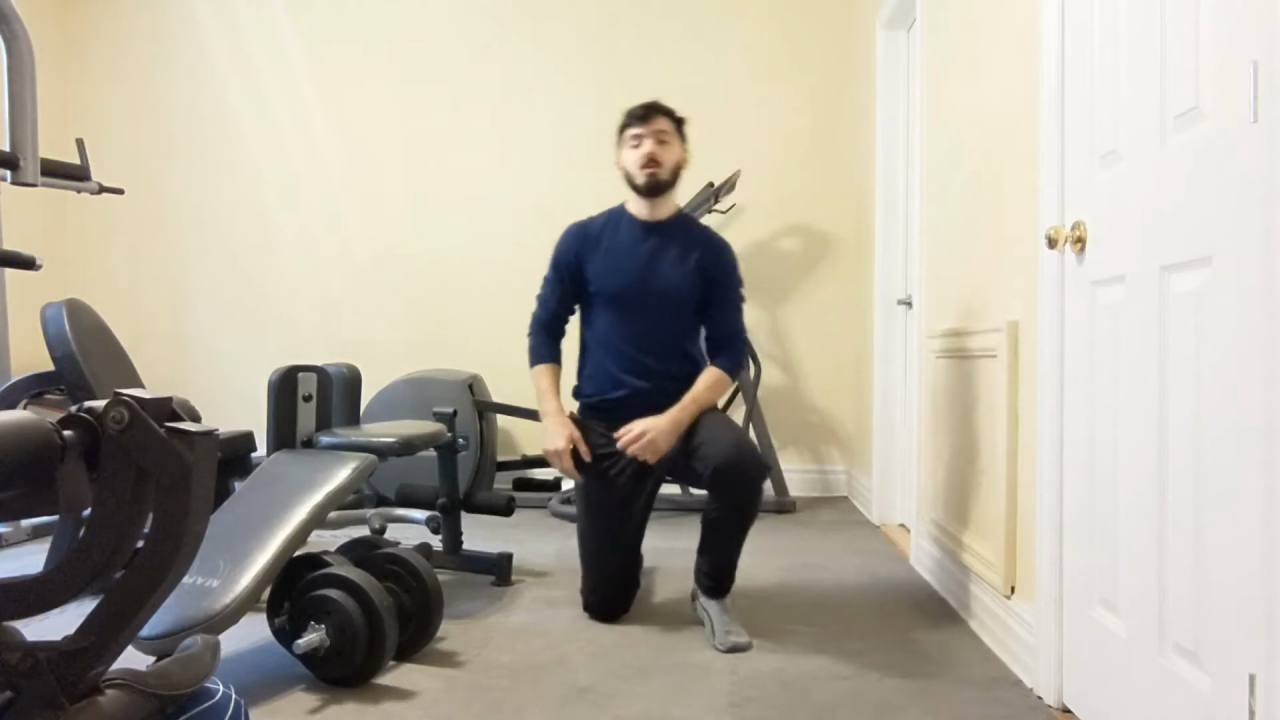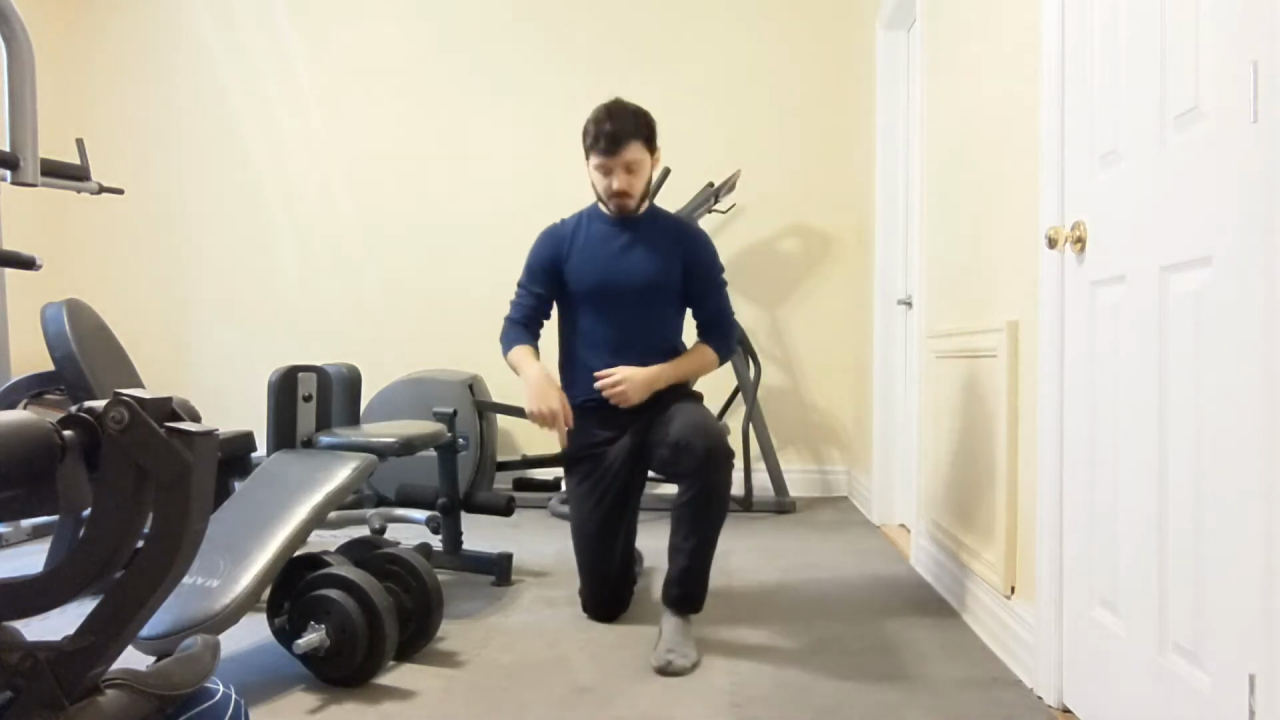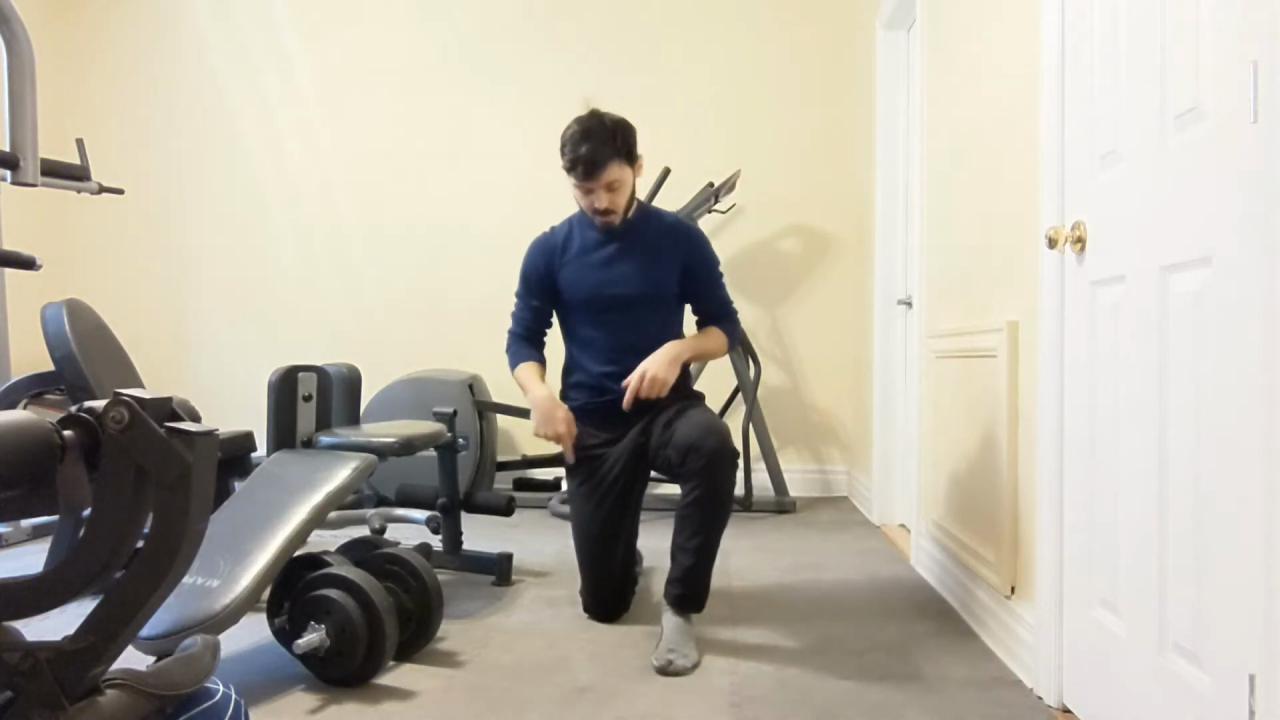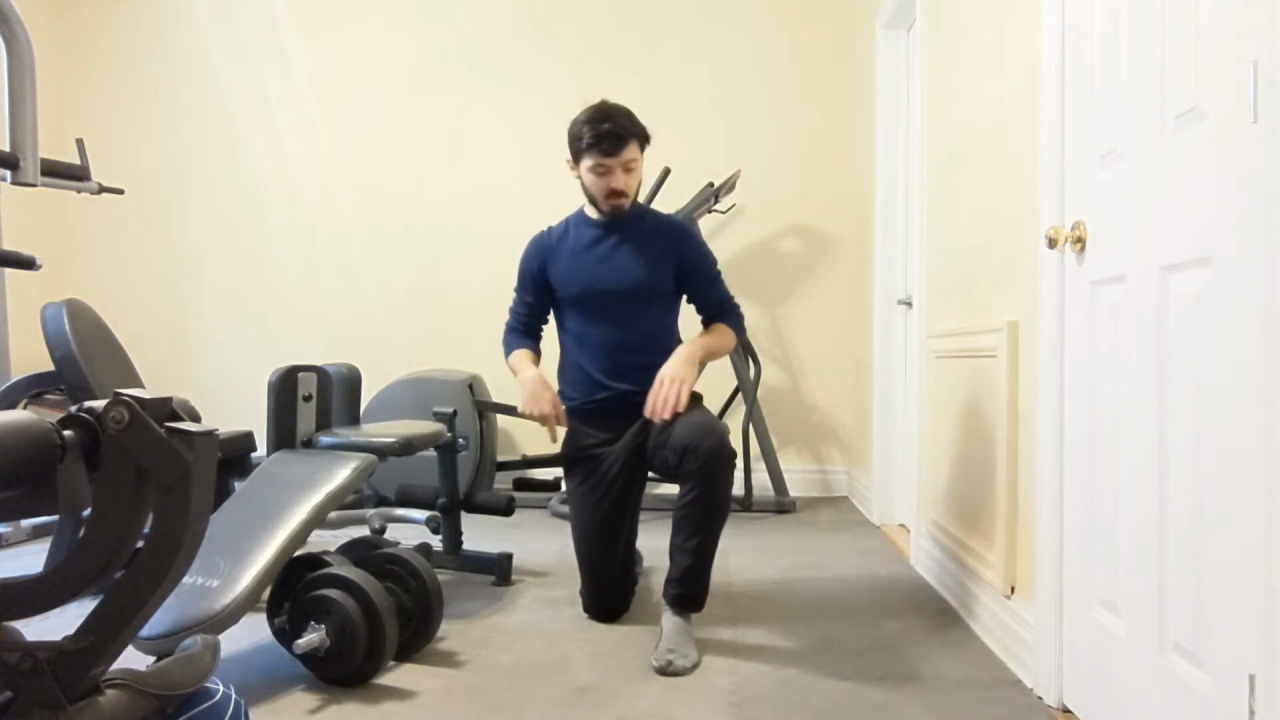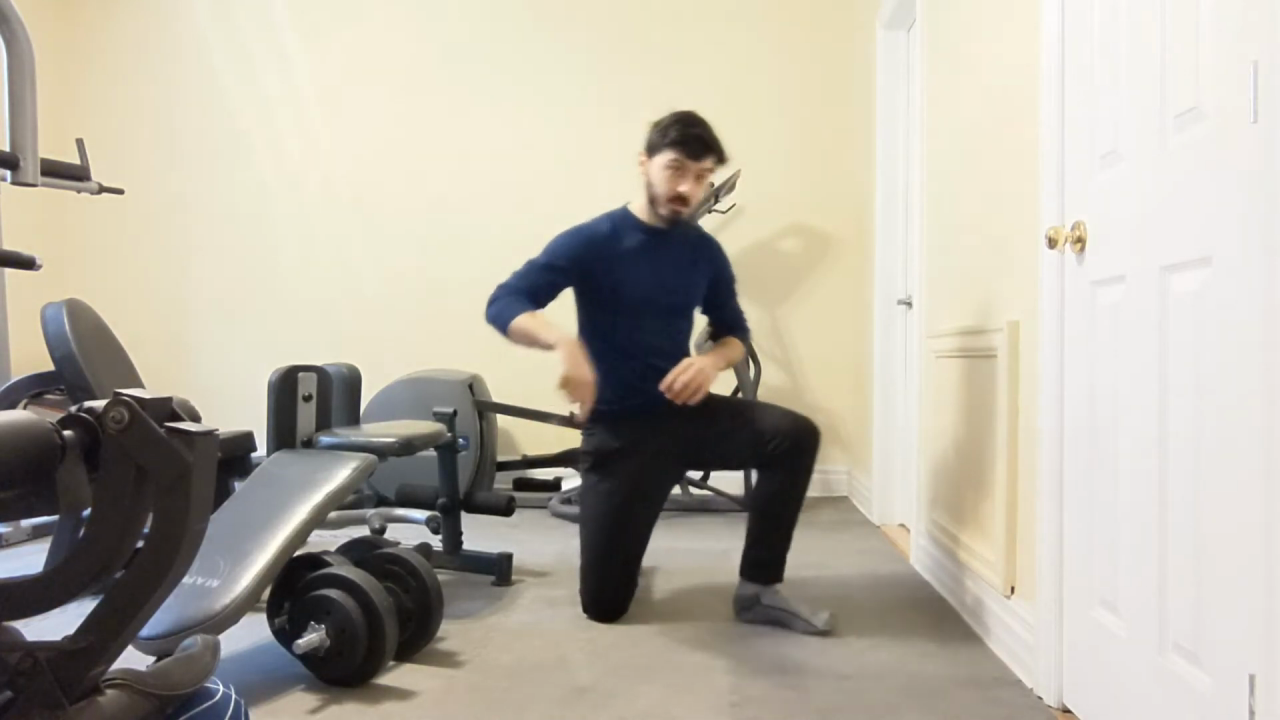
dt=0.7s
person 1, frame 1
left shoulder: (709, 251)
right shoulder: (583, 241)
left elbow: (729, 355)
right elbow: (544, 333)
left wrist: (674, 421)
right wrist: (553, 418)
left hip: (682, 412)
right hip: (603, 423)
left knee: (741, 462)
right knee: (605, 603)
left ankle: (710, 592)
right ankle: (627, 557)
person 1, frame 2
left shoulder: (687, 241)
right shoulder: (558, 241)
left elbow: (721, 337)
right elbow: (518, 326)
left wrist: (657, 377)
right wrist: (535, 377)
left hip: (665, 402)
right hip: (591, 421)
left knee: (708, 446)
right knee: (602, 603)
left ankle: (679, 609)
right ankle: (627, 557)
person 1, frame 3
left shoulder: (680, 239)
right shoulder: (549, 251)
left elbow: (725, 326)
right elbow: (523, 338)
left wrist: (677, 351)
right wrist: (540, 395)
left hip: (666, 406)
right hip: (593, 423)
left knee: (713, 446)
right knee: (603, 602)
left ankle: (680, 609)
right ankle: (627, 557)
person 1, frame 4
left shoulder: (675, 237)
right shoulder: (548, 249)
left elbow: (729, 321)
right elbow: (519, 330)
left wrist: (689, 356)
right wrist: (528, 374)
left hip: (662, 407)
right hip: (590, 425)
left knee: (711, 447)
right knee: (602, 603)
left ankle: (678, 610)
right ankle: (626, 558)
person 1, frame 5
left shoulder: (705, 253)
right shoulder: (590, 243)
left elbow: (735, 332)
right elbow: (504, 304)
left wrist: (712, 362)
right wrist: (563, 340)
left hip: (686, 412)
right hip: (617, 430)
left knee: (795, 436)
right knee: (603, 604)
left ankle: (758, 589)
right ankle: (622, 544)
